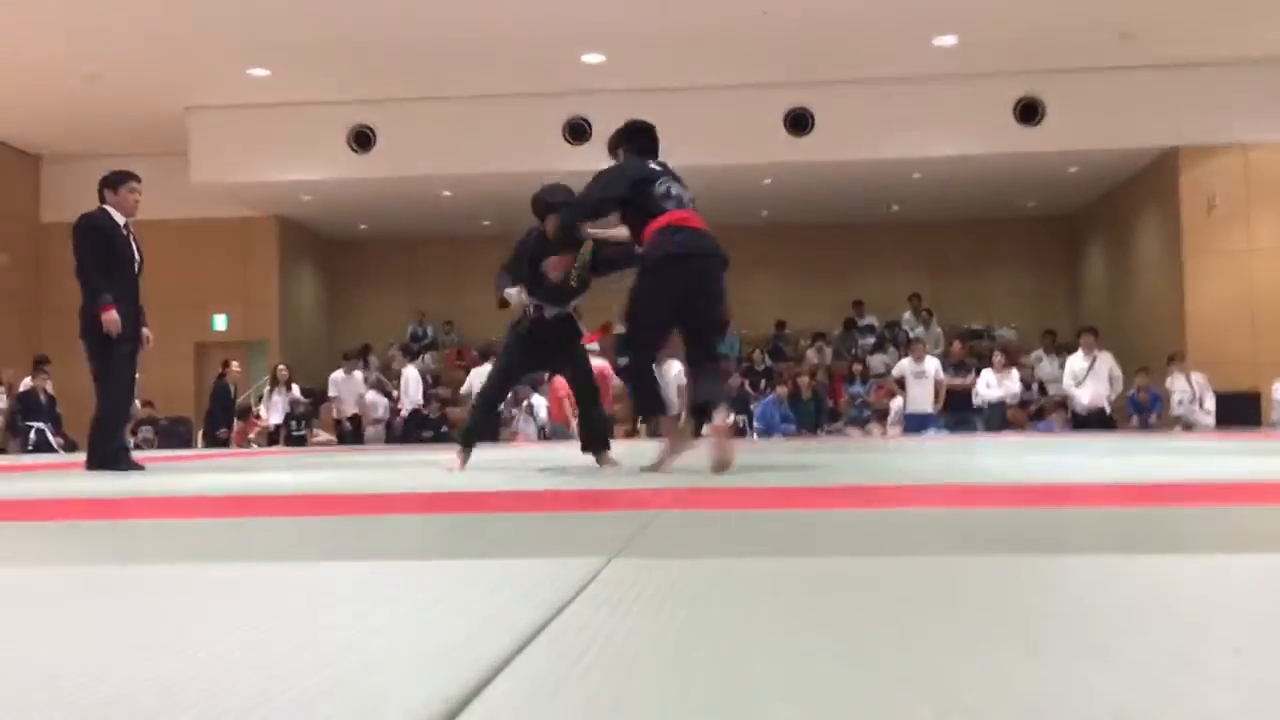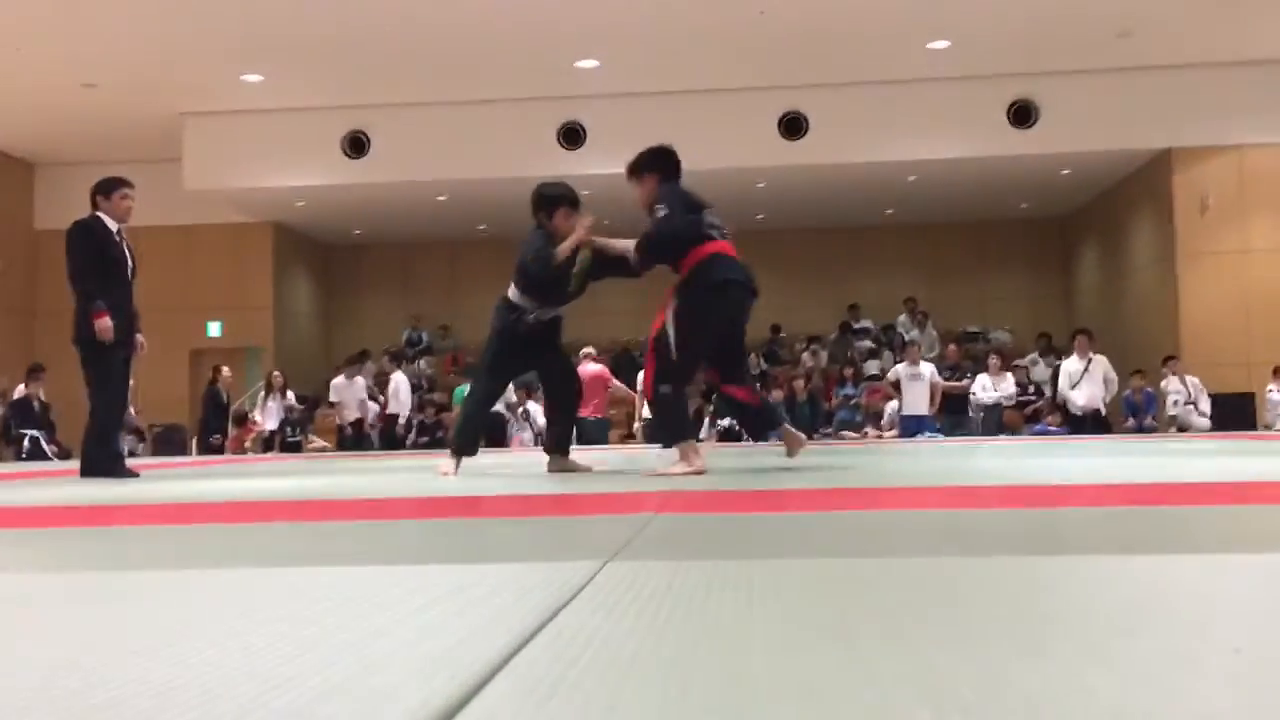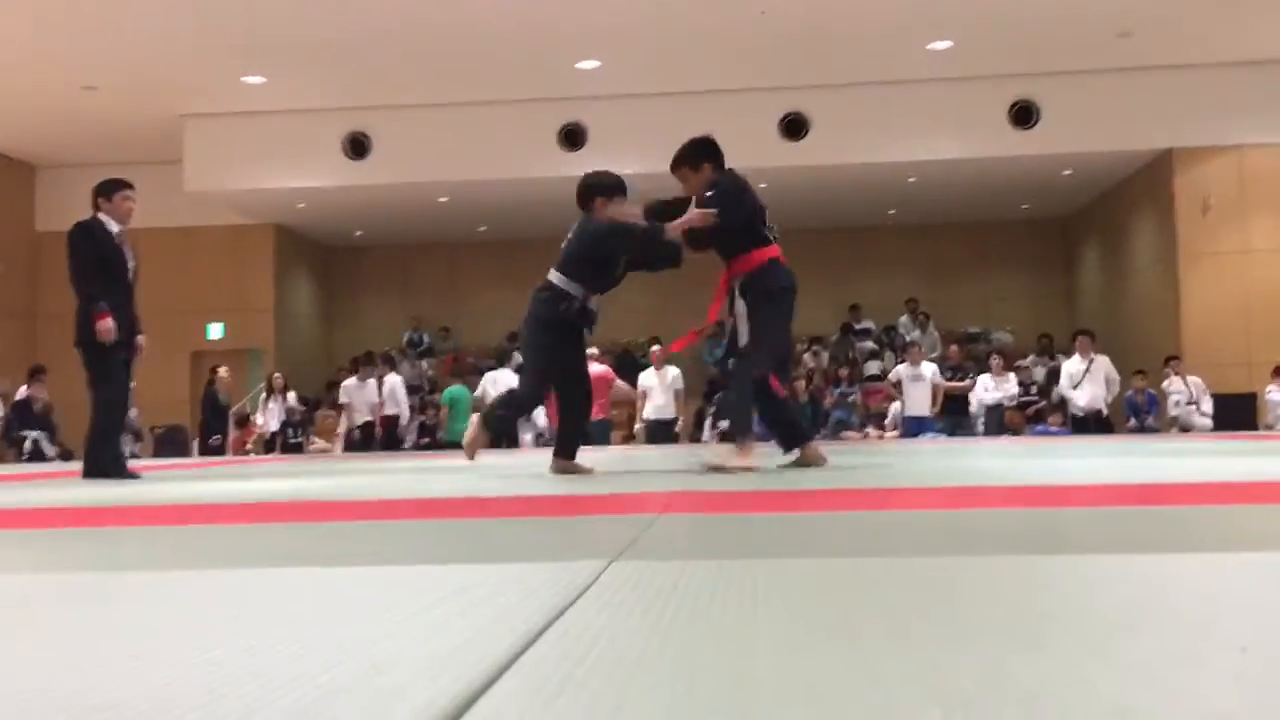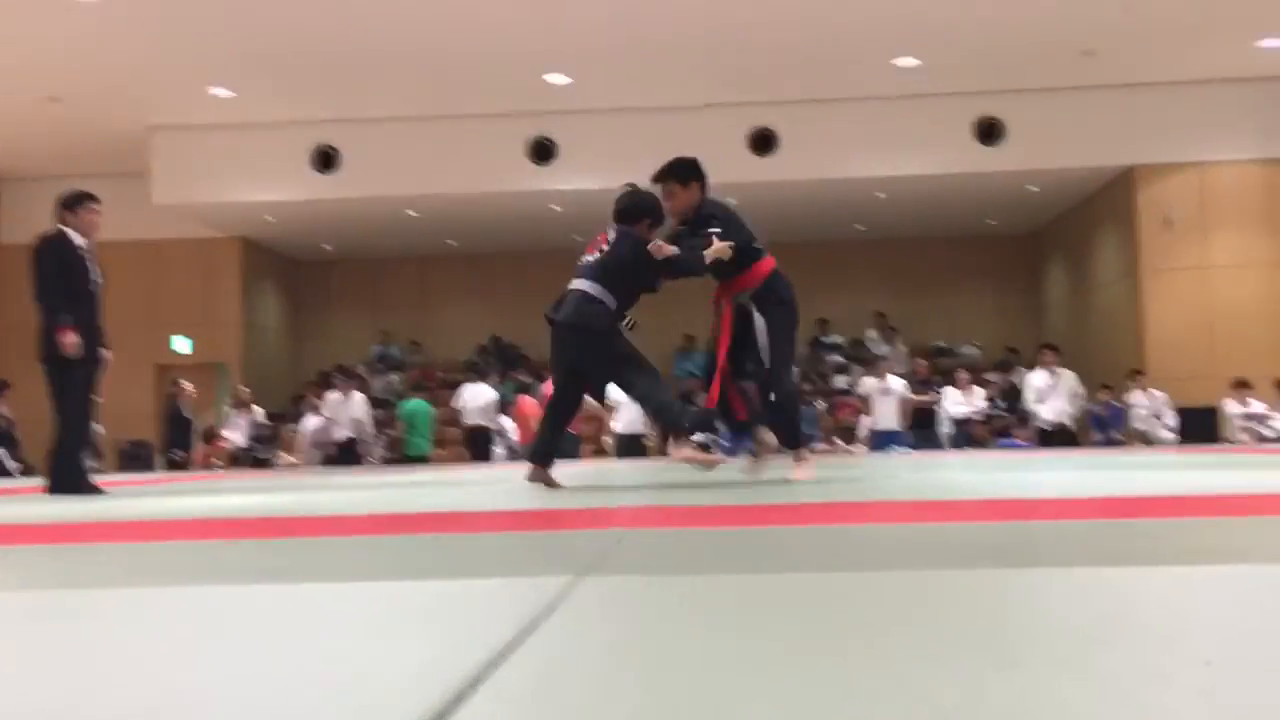
dt=0.2s
person 1, frame 1
left shoulder: (622, 174)
right shoulder: (672, 178)
left elbow: (584, 206)
left wrist: (566, 239)
left hip: (668, 259)
right hip: (704, 256)
left knee: (632, 354)
right knee: (703, 353)
left ankle: (673, 429)
right ankle: (717, 416)
person 1, frame 2
left shoulder: (668, 199)
right shoulder: (683, 201)
left elbow: (664, 239)
right elbow: (656, 248)
left wrist: (636, 251)
right wrist: (613, 246)
left hip: (708, 286)
right hip: (730, 285)
left knee: (665, 372)
right knee: (728, 375)
left ankle: (690, 456)
right ankle: (783, 432)
person 1, frame 3
left shoulder: (725, 188)
right shoulder: (731, 190)
left elbow: (697, 234)
right elbow: (700, 238)
left hip: (764, 285)
right hip: (767, 284)
left knee: (742, 365)
right knee: (765, 372)
left ankle: (742, 450)
right ankle: (808, 447)
person 1, frame 4
left shoulder: (713, 216)
right shoulder: (692, 223)
left elbow: (716, 258)
left wrist: (674, 253)
left hip: (767, 296)
right hip: (740, 300)
left knee: (773, 376)
right knee: (721, 374)
left ankle: (800, 456)
right ankle: (761, 434)
person 2, frame 1
left shoulder: (128, 233)
right shoulder: (91, 223)
right elbow: (87, 270)
left wrist: (141, 322)
right wrist: (105, 306)
left hip: (126, 325)
right hip: (106, 322)
left knee: (122, 393)
right knee: (113, 390)
left ankle: (108, 454)
right ankle: (109, 453)
person 2, frame 2
left shoulder: (121, 240)
right shoulder: (84, 230)
right elbow: (81, 277)
left wrist: (135, 328)
right wrist: (98, 312)
left hip: (119, 332)
right hip: (99, 329)
left knee: (116, 401)
right knee: (106, 398)
left ankle: (100, 462)
right ankle: (103, 461)
person 2, frame 3
left shoulder: (121, 241)
right shoulder: (85, 232)
right elbow: (83, 278)
left wrist: (136, 330)
right wrist: (101, 314)
left hip: (121, 333)
right hip: (100, 330)
left knee: (117, 401)
right knee: (108, 398)
left ankle: (103, 463)
right ankle: (105, 462)
person 2, frame 4
left shoulder: (86, 254)
right shoulder: (51, 245)
right elbow: (47, 292)
left wrist: (101, 343)
right wrist: (65, 329)
left hip: (85, 348)
right hip: (64, 344)
left knee: (80, 415)
right knee: (72, 413)
left ankle: (69, 477)
right ankle: (68, 477)
person 3, frame 1
right shoulder: (532, 241)
left elbow: (623, 257)
right elbow: (507, 274)
right wrist: (511, 294)
left hip: (563, 326)
right hip: (530, 325)
left knee: (586, 386)
right knee: (496, 384)
left ankle: (599, 449)
right ankle: (465, 448)
person 3, frame 2
left shoulder: (584, 248)
right shoulder: (537, 243)
left elbow: (617, 265)
right elbow: (536, 272)
right wrist: (572, 244)
left hip: (543, 328)
right hip: (512, 326)
left knee: (566, 389)
right knee: (485, 389)
left ankle: (558, 455)
right ankle: (456, 455)
person 3, frame 3
right shoulder: (592, 230)
left elbow: (649, 256)
right elbow: (637, 241)
right wrist: (681, 224)
left hip: (568, 315)
right hip: (550, 314)
left knee: (578, 389)
right knee: (535, 385)
left ankle: (564, 456)
right ankle: (484, 421)
person 3, frame 4
left shoulder: (606, 243)
right shoulder: (632, 239)
left elbow: (642, 278)
right elbow: (671, 268)
right wrist: (709, 254)
left hip: (570, 321)
right hip: (595, 321)
left knee: (565, 397)
right knee: (642, 378)
left ankle: (539, 465)
right ankle: (681, 444)
